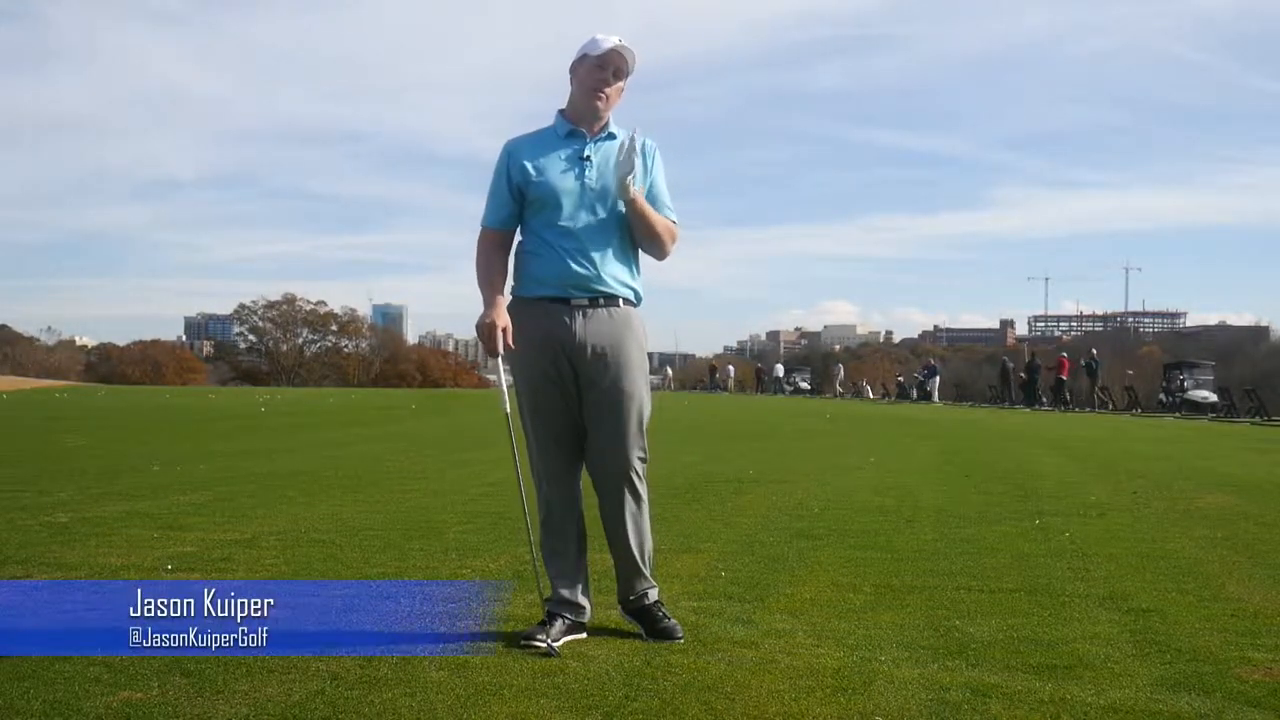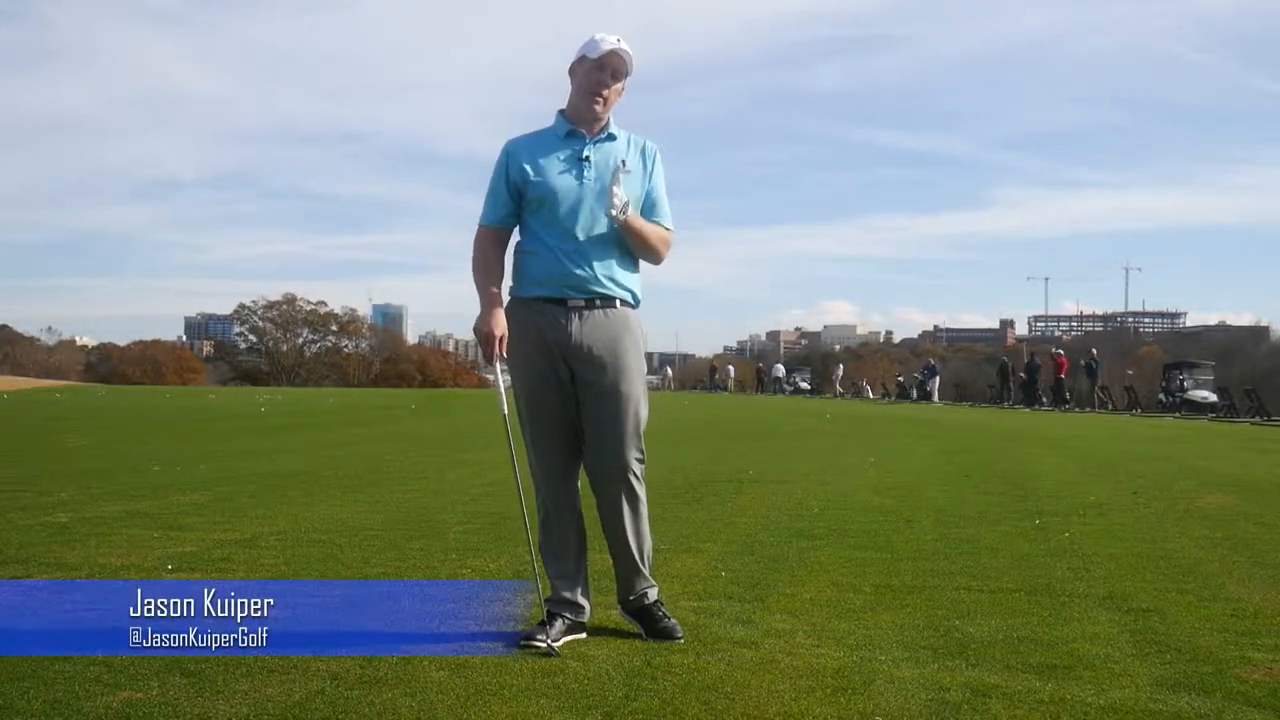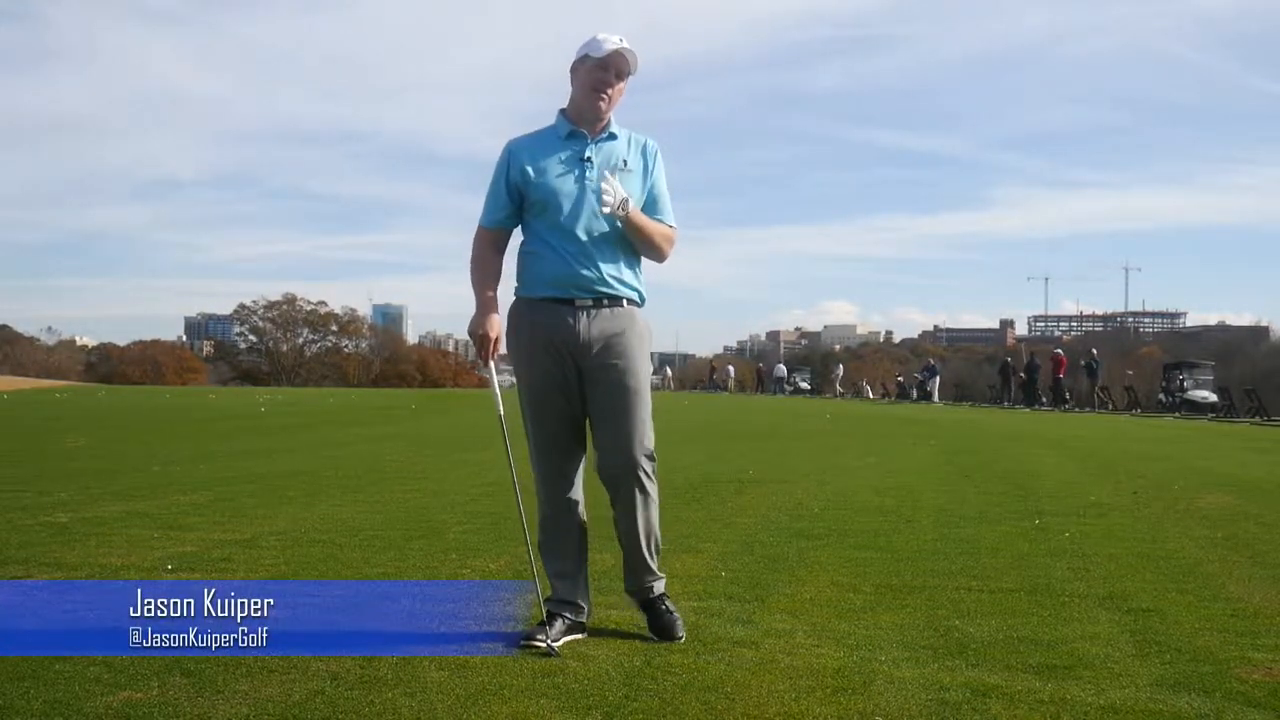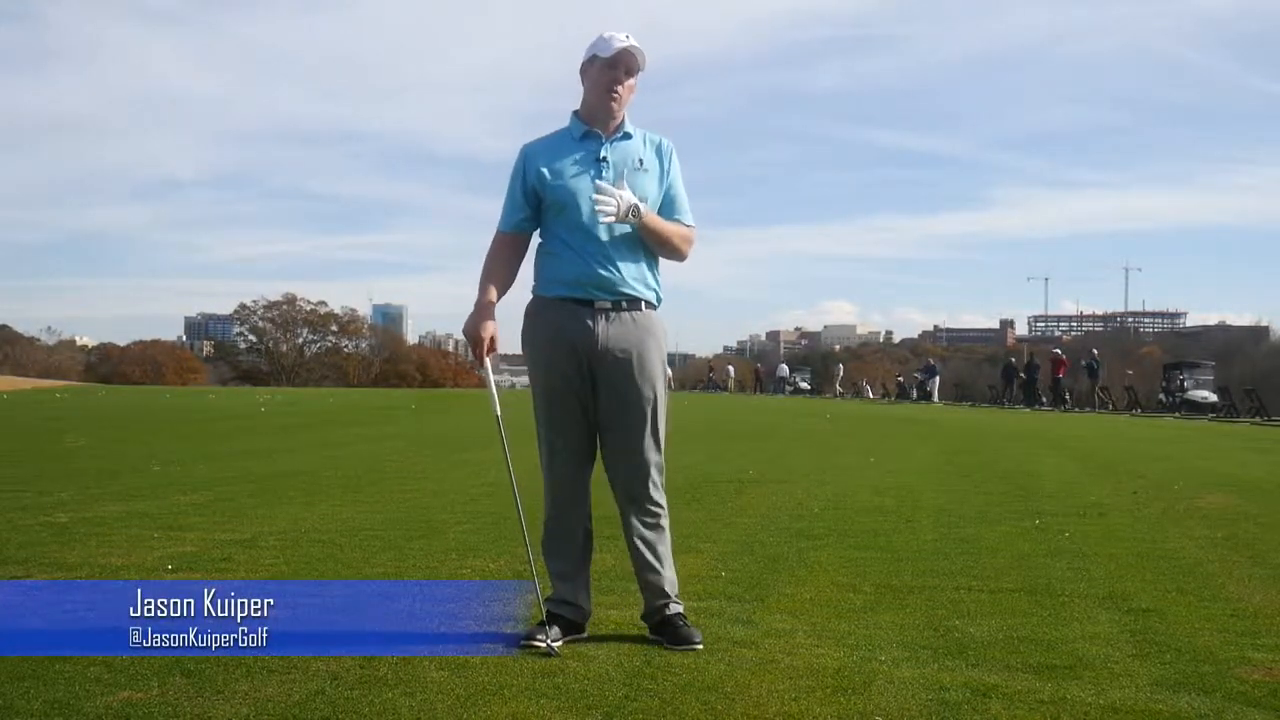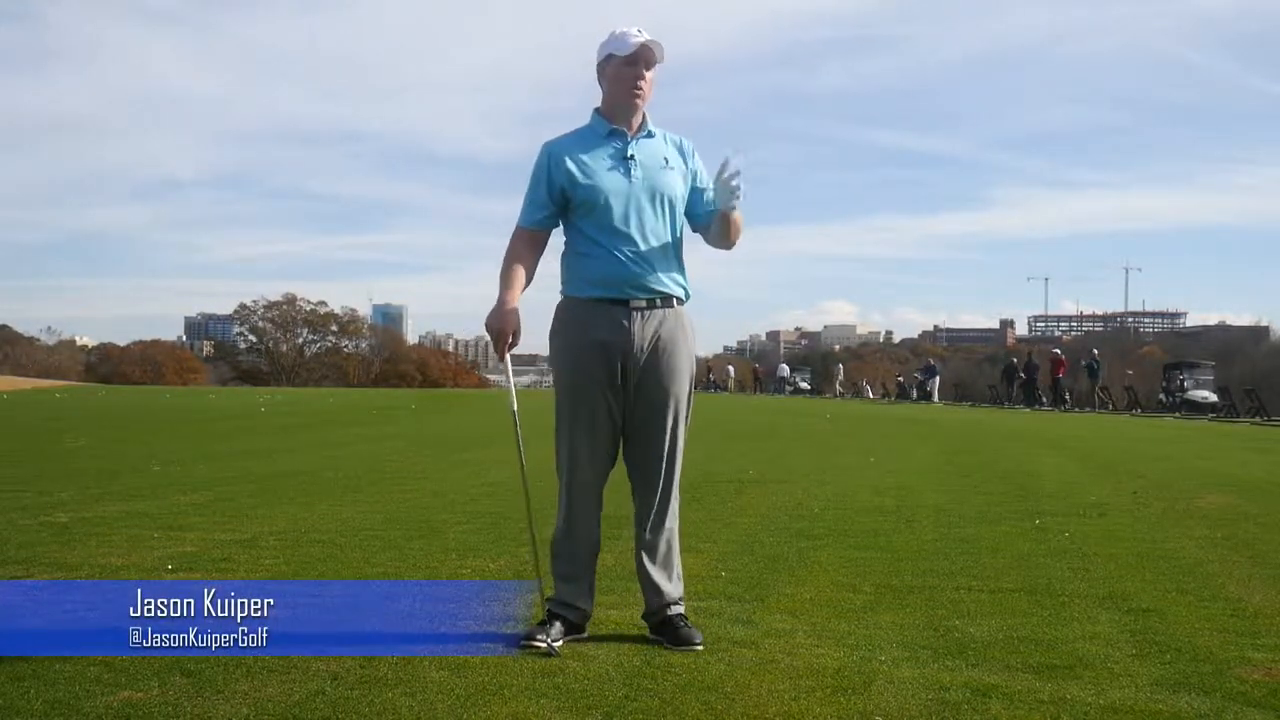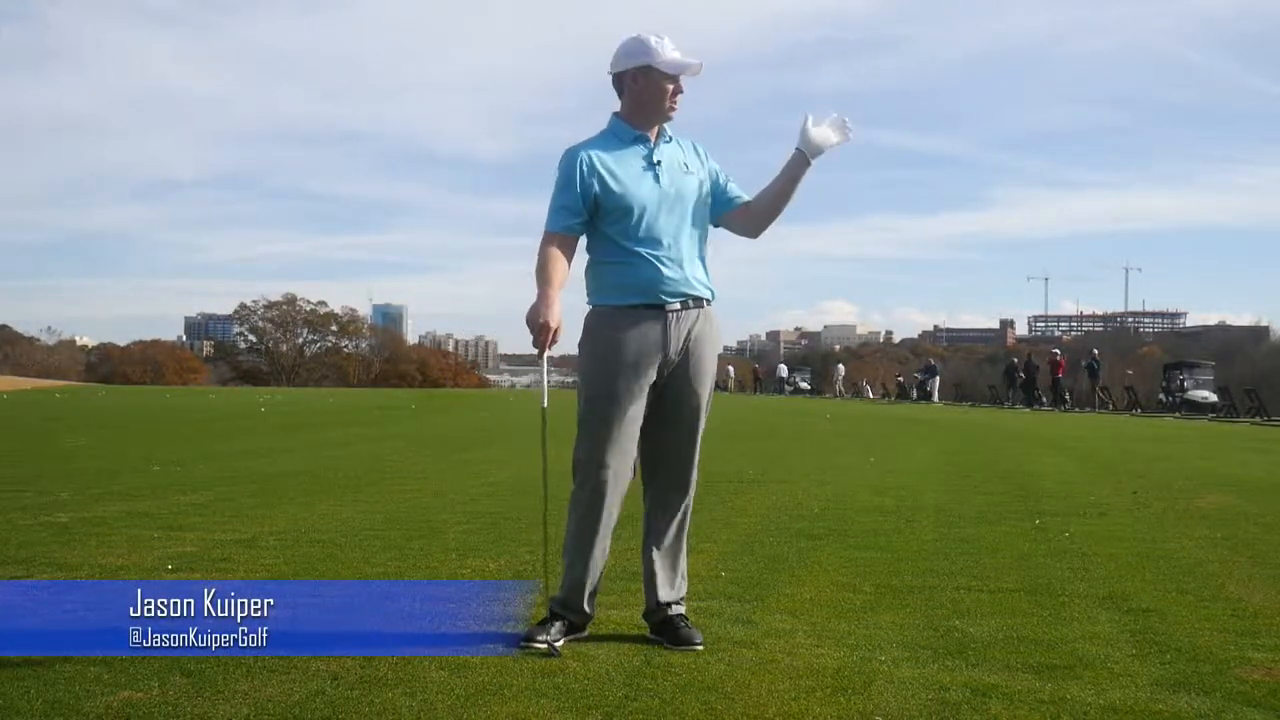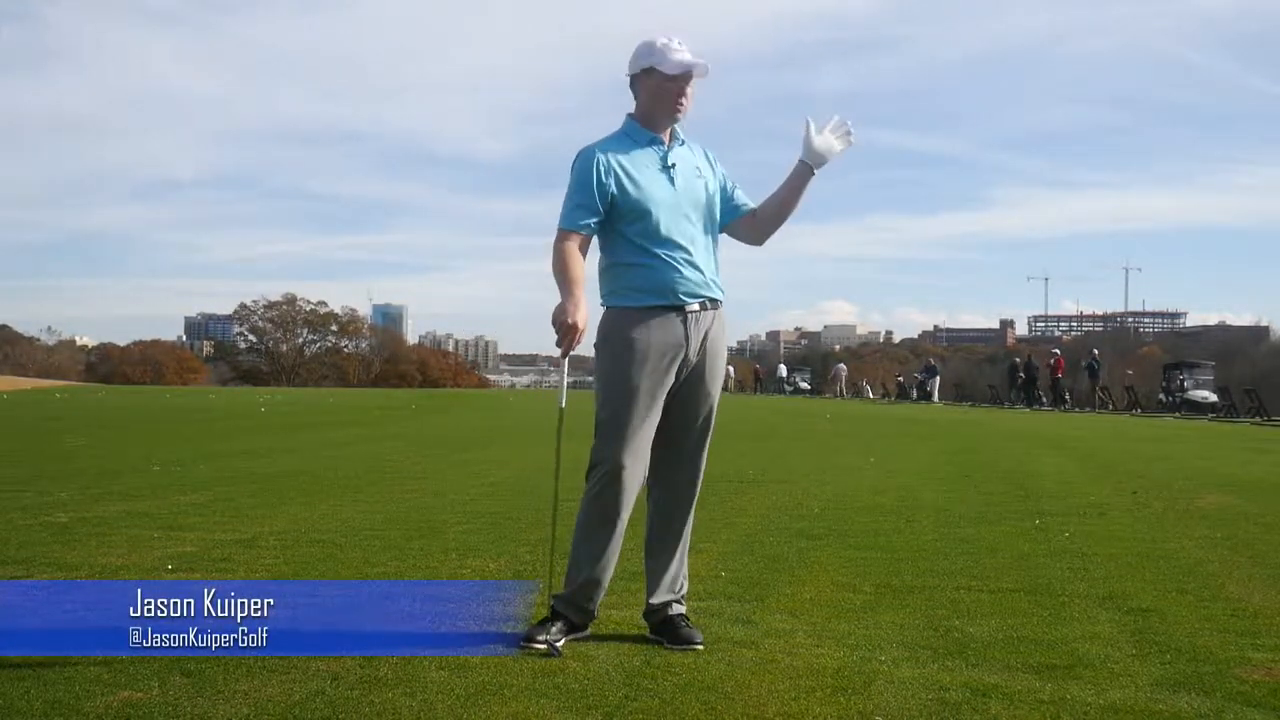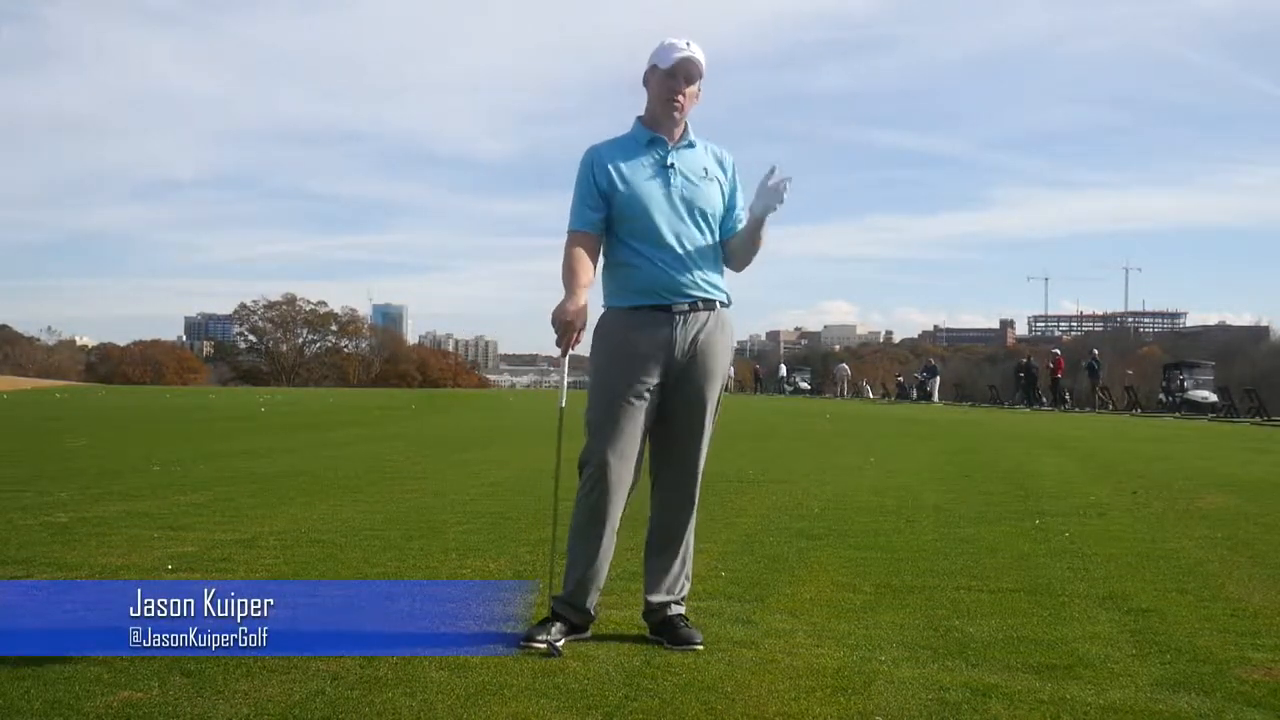
dt=0.3s
person 1, frame 1
left shoulder: (642, 153)
right shoulder: (521, 152)
left elbow: (663, 245)
right elbow: (494, 238)
left wrist: (631, 196)
right wrist: (493, 302)
left hip: (614, 320)
right hip: (537, 320)
left knee: (622, 463)
right knee: (553, 468)
left ankle: (639, 593)
right ankle: (566, 605)
person 1, frame 2
left shoulder: (642, 154)
right shoulder: (521, 152)
left elbow: (660, 250)
right elbow: (491, 237)
left wrist: (625, 217)
right wrist: (491, 305)
left hip: (612, 321)
right hip: (536, 321)
left knee: (620, 464)
right knee: (553, 470)
left ankle: (639, 593)
right ankle: (567, 604)
person 1, frame 3
left shoulder: (643, 153)
right shoulder: (522, 152)
left elbow: (663, 246)
right elbow: (491, 237)
left wrist: (624, 211)
right wrist: (486, 306)
left hip: (617, 321)
right hip: (541, 320)
left knee: (629, 461)
right knee: (555, 470)
left ankle: (647, 584)
right ankle: (568, 604)
person 1, frame 4
left shoulder: (658, 152)
right shoulder: (538, 155)
left elbow: (683, 245)
right elbow: (510, 240)
left wrist: (636, 214)
right wrist: (485, 305)
left hip: (634, 323)
right hip: (557, 321)
left knee: (641, 472)
right knee: (565, 472)
left ankle: (663, 604)
right ankle: (567, 605)
person 1, frame 5
left shoulder: (679, 152)
right shoulder: (562, 153)
left elbow: (723, 238)
right elbow: (528, 237)
left wrist: (729, 205)
right wrist: (508, 297)
left hip: (664, 323)
right hip: (586, 322)
left knee: (659, 472)
right knee: (579, 470)
left ankle: (666, 603)
right ankle: (569, 605)
person 1, frame 6
left shoulder: (693, 155)
right shoulder: (586, 159)
left elbow: (748, 221)
right elbow: (558, 241)
left wrist: (802, 158)
right wrist: (547, 298)
left hip: (694, 324)
right hip: (622, 327)
left knee: (676, 475)
right knee: (601, 470)
left ankle: (666, 603)
right ankle: (572, 605)
person 1, frame 7
left shoulder: (703, 159)
right shoulder: (601, 159)
left elbow: (752, 229)
right elbow: (571, 241)
left wrist: (806, 168)
right wrist: (573, 298)
left hip: (706, 326)
right hip: (639, 328)
left knee: (681, 476)
right knee: (617, 468)
left ankle: (667, 604)
right ankle: (574, 605)
person 1, frame 8
left shoulder: (720, 162)
right shoulder: (603, 160)
left elbow: (736, 257)
right elbow: (584, 243)
left wrist: (760, 217)
right wrist: (575, 295)
left hip: (706, 327)
right hip: (632, 328)
left knee: (682, 477)
right knee: (606, 468)
left ankle: (667, 604)
right ankle: (574, 606)
